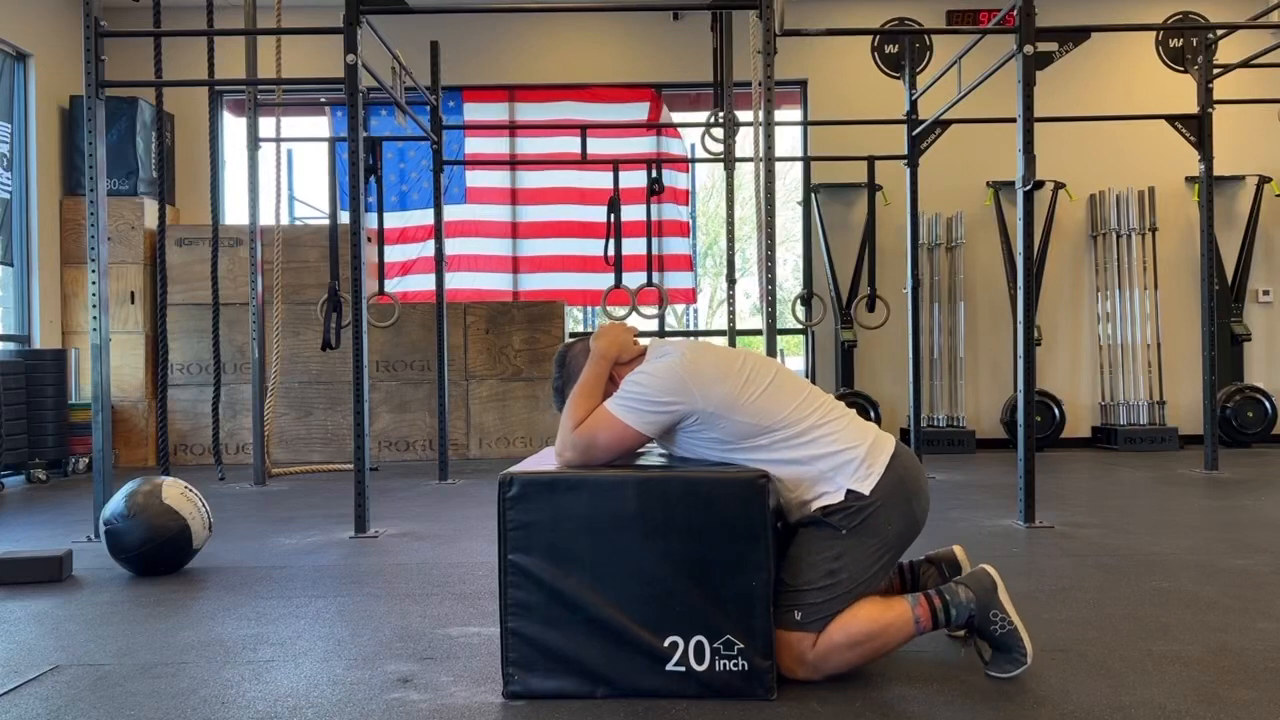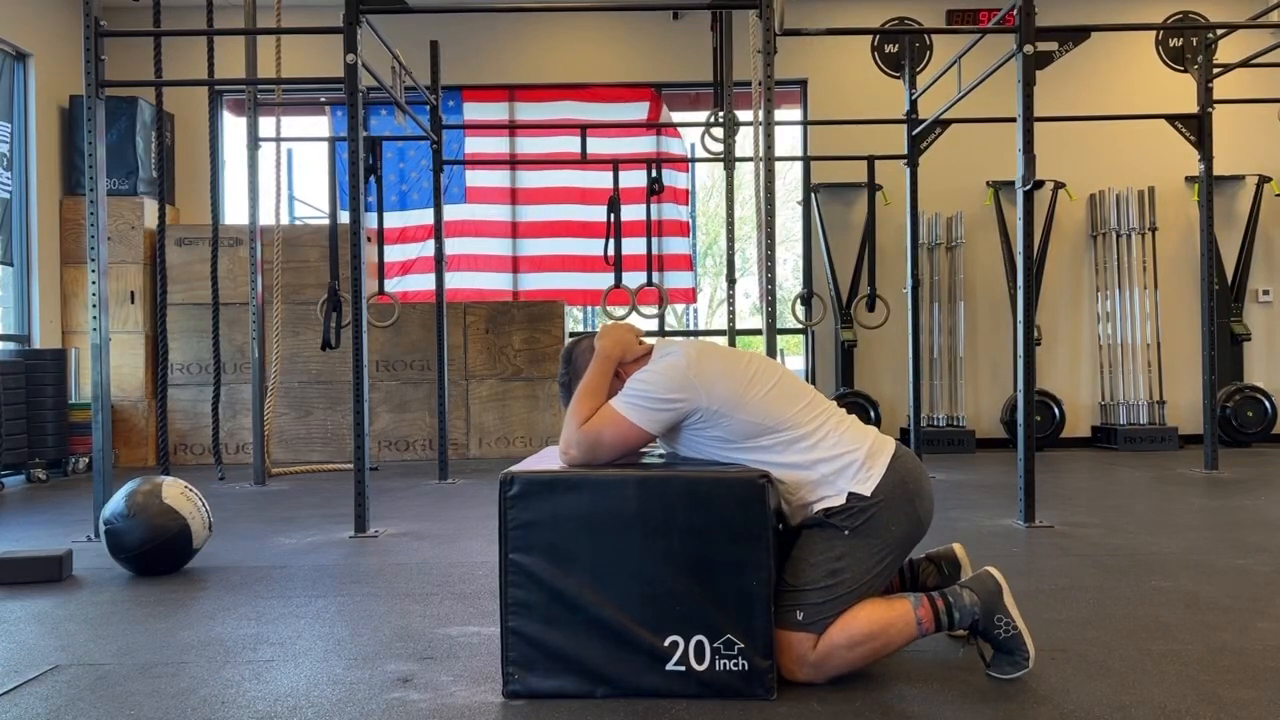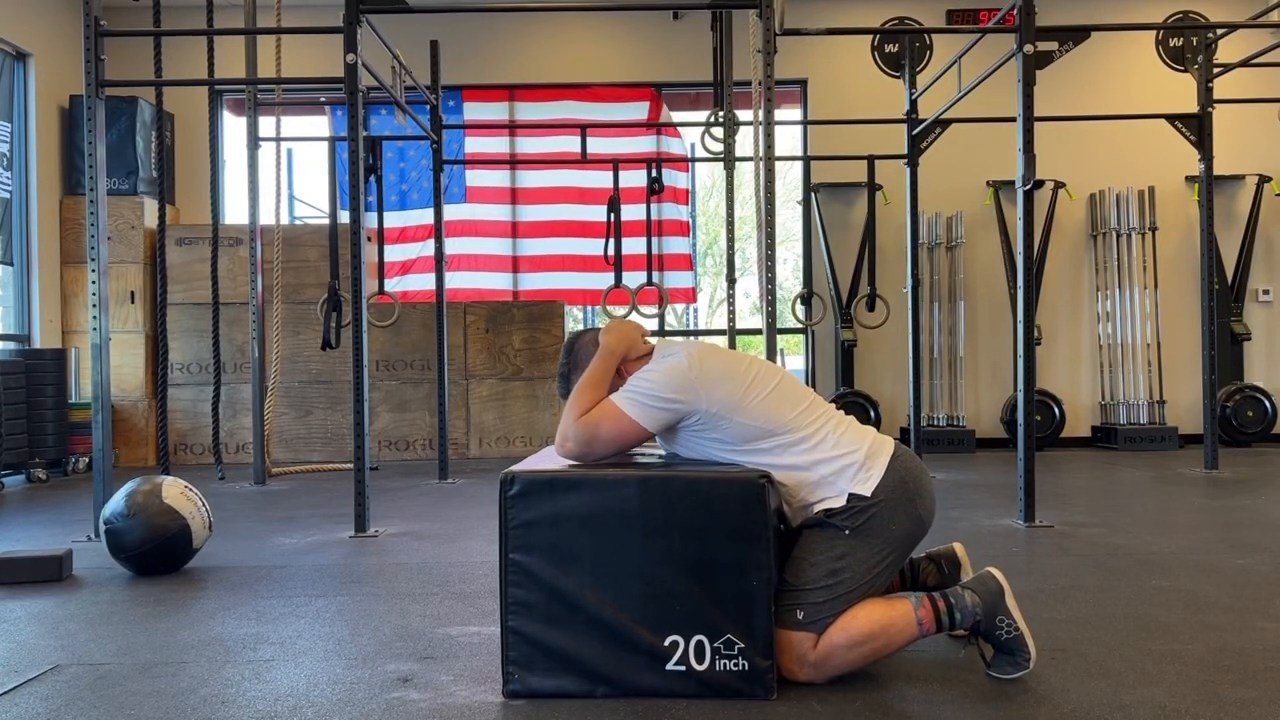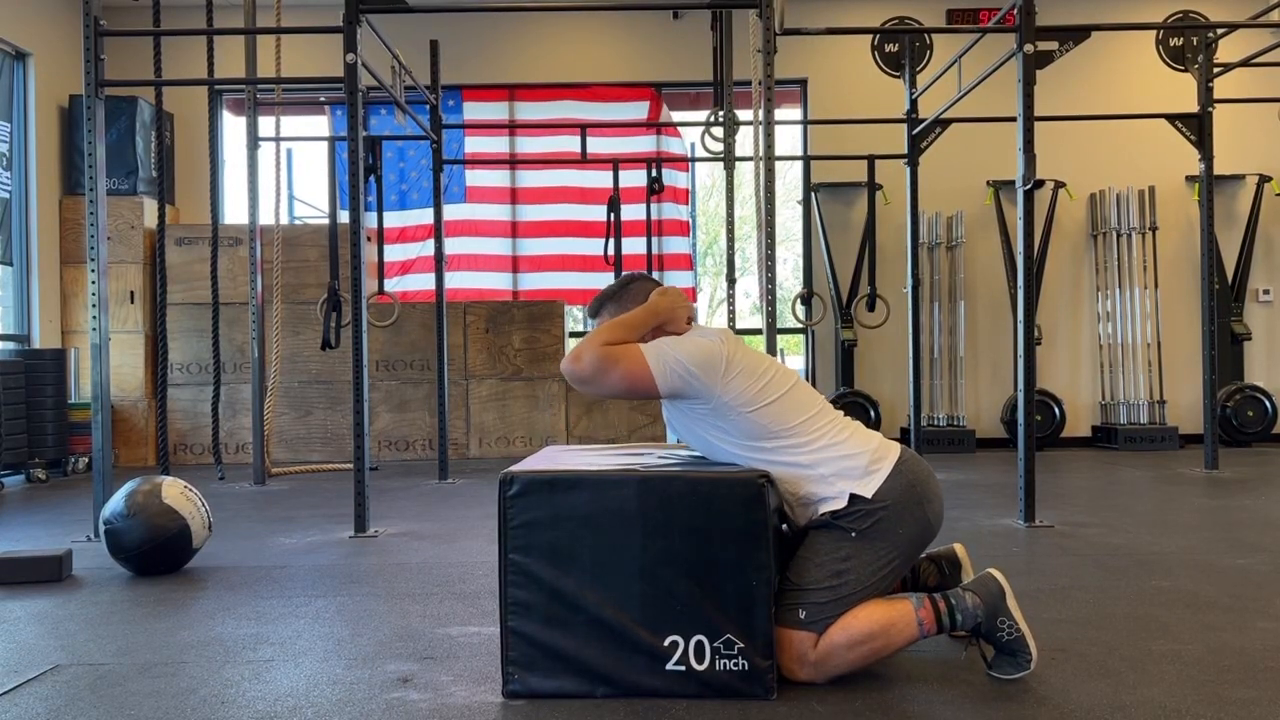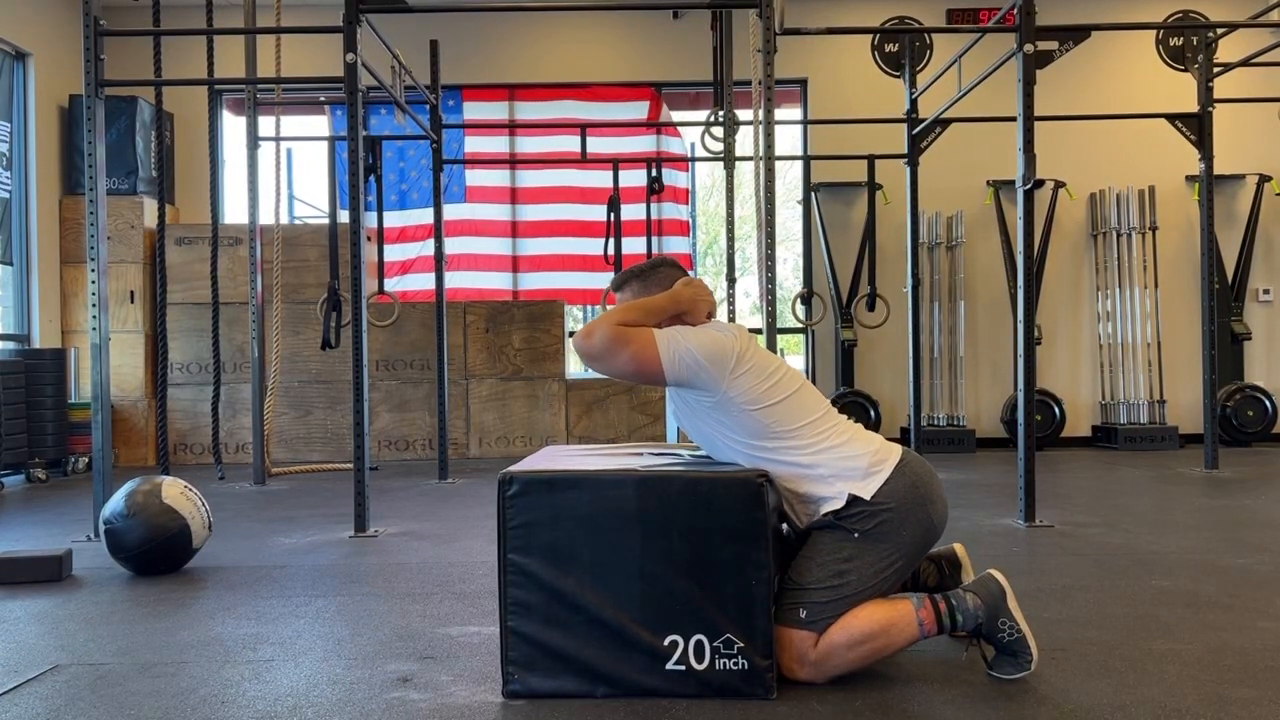
dt=1s
person 1, frame 1
left shoulder: (663, 376)
right shoulder: (674, 361)
left elbow: (573, 451)
right elbow: (604, 441)
left wrist: (600, 356)
left hip: (867, 495)
right hip: (876, 476)
left knee: (798, 654)
right knee: (792, 603)
left ankle: (959, 602)
right ankle: (932, 577)
person 1, frame 2
left shoulder: (667, 373)
right shoulder: (681, 361)
left elbow: (577, 448)
right elbow: (610, 441)
left wrist: (604, 352)
right wrist: (609, 354)
left hip: (868, 497)
right hip: (879, 479)
left knee: (799, 656)
right knee: (787, 605)
left ankle: (966, 603)
right ankle: (932, 573)
person 1, frame 3
left shoulder: (671, 374)
right shoulder: (682, 362)
left elbow: (574, 442)
left wrist: (609, 348)
left hip: (869, 497)
right hip: (878, 480)
left knee: (799, 656)
right knee: (789, 604)
left ankle: (966, 604)
right ankle: (930, 573)
person 1, frame 4
left shoulder: (694, 355)
right shoulder: (703, 351)
left elbow: (581, 367)
left wrist: (652, 311)
left hip: (875, 499)
right hip: (885, 483)
left knee: (799, 656)
right knee: (796, 609)
left ankle: (967, 606)
right ankle: (932, 573)
person 1, frame 5
left shoulder: (705, 350)
right shoulder: (714, 351)
left elbow: (593, 343)
left wrist: (673, 300)
left hip: (877, 502)
right hip: (887, 485)
left knee: (801, 656)
right knee: (794, 606)
left ankle: (966, 608)
right ankle: (934, 574)
